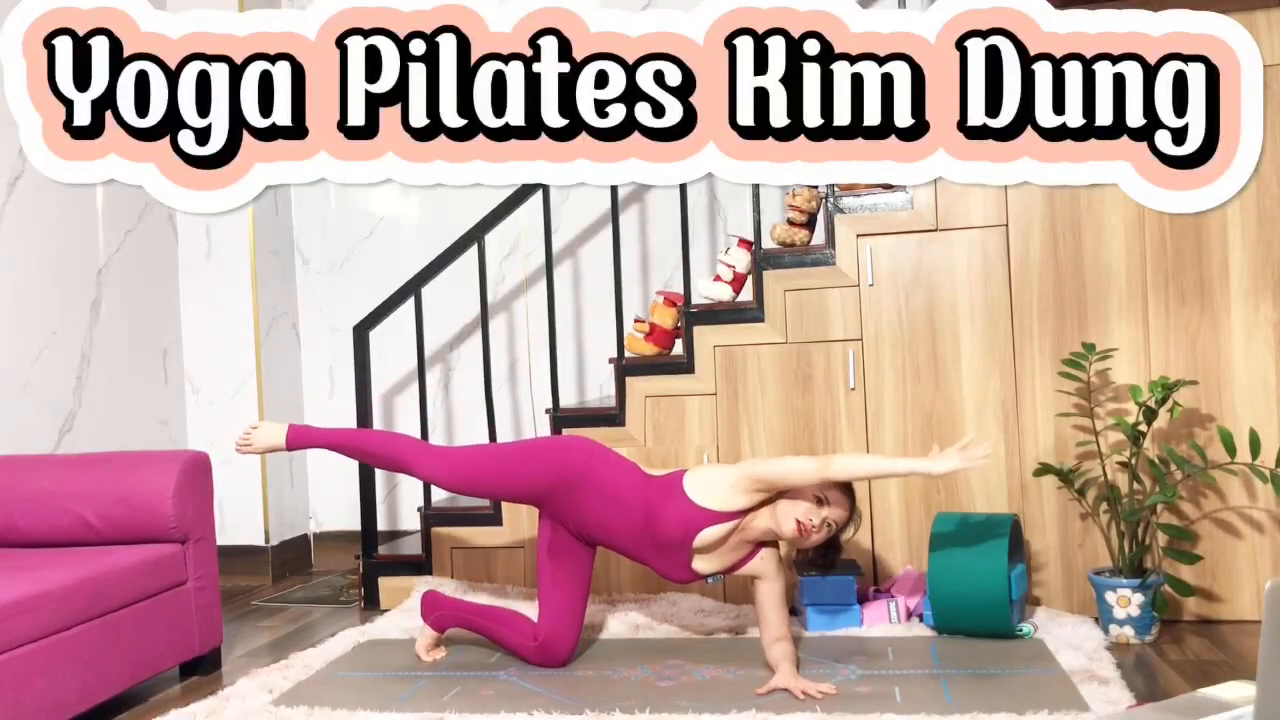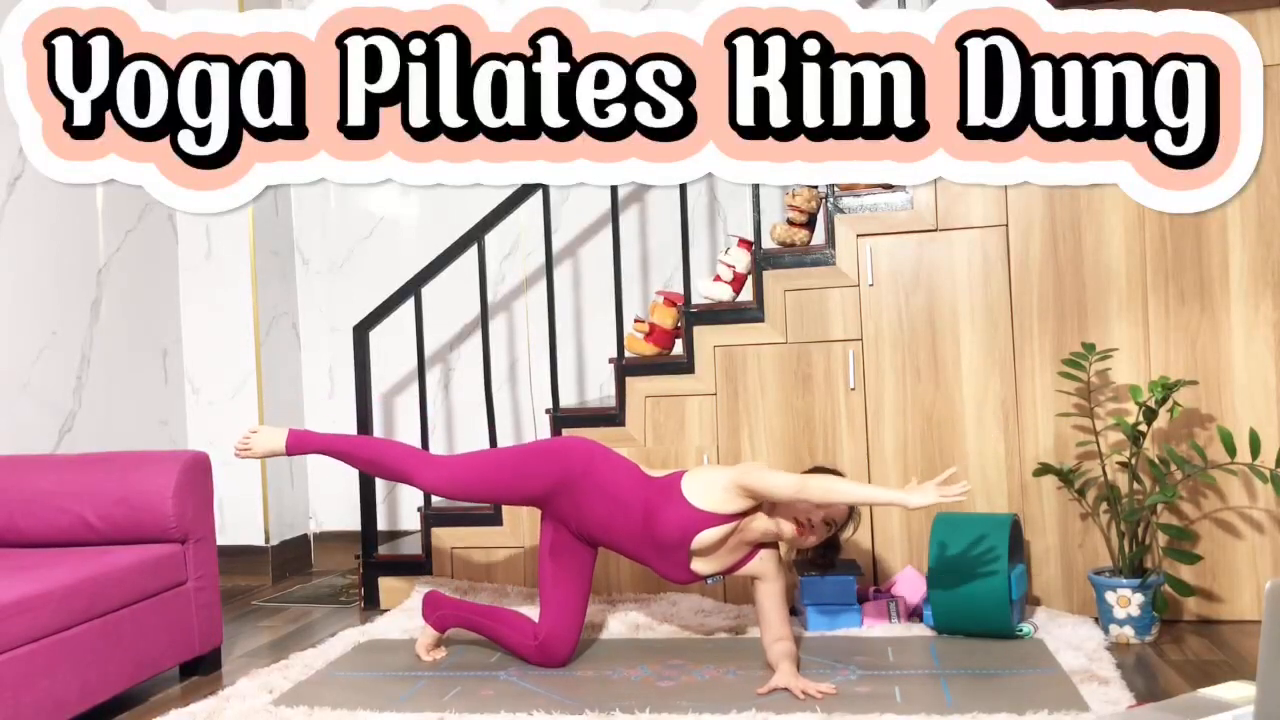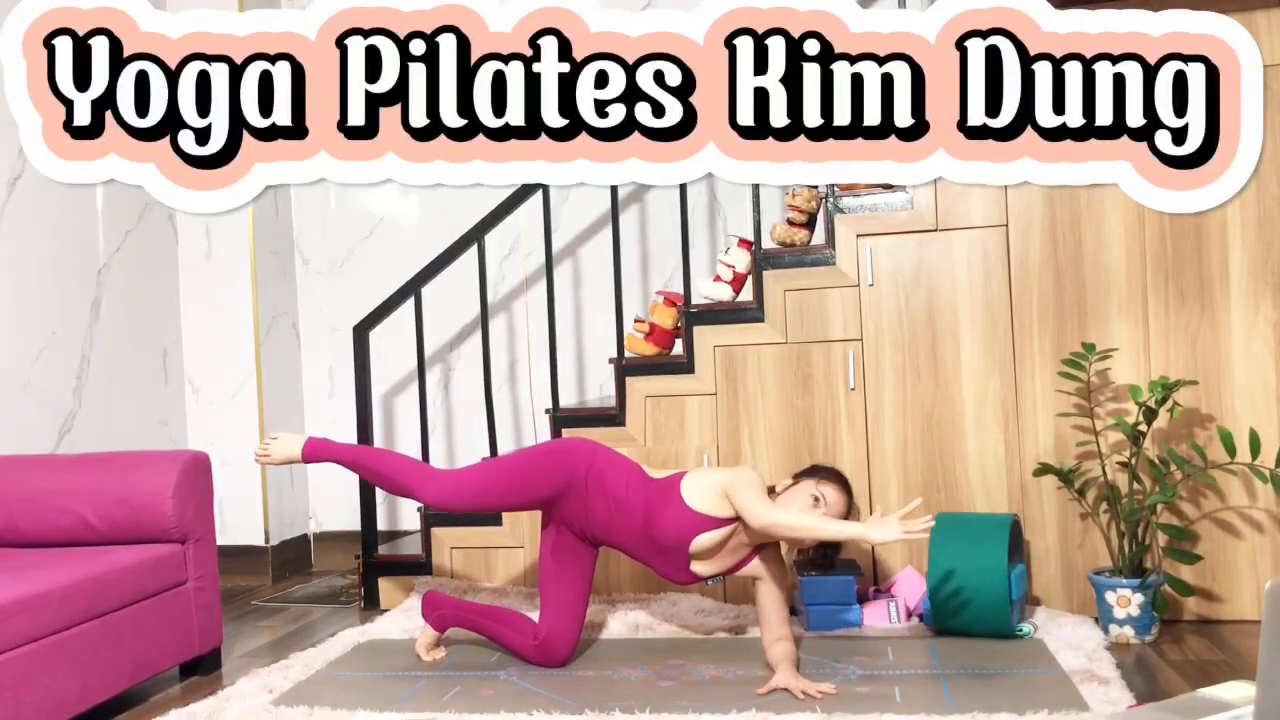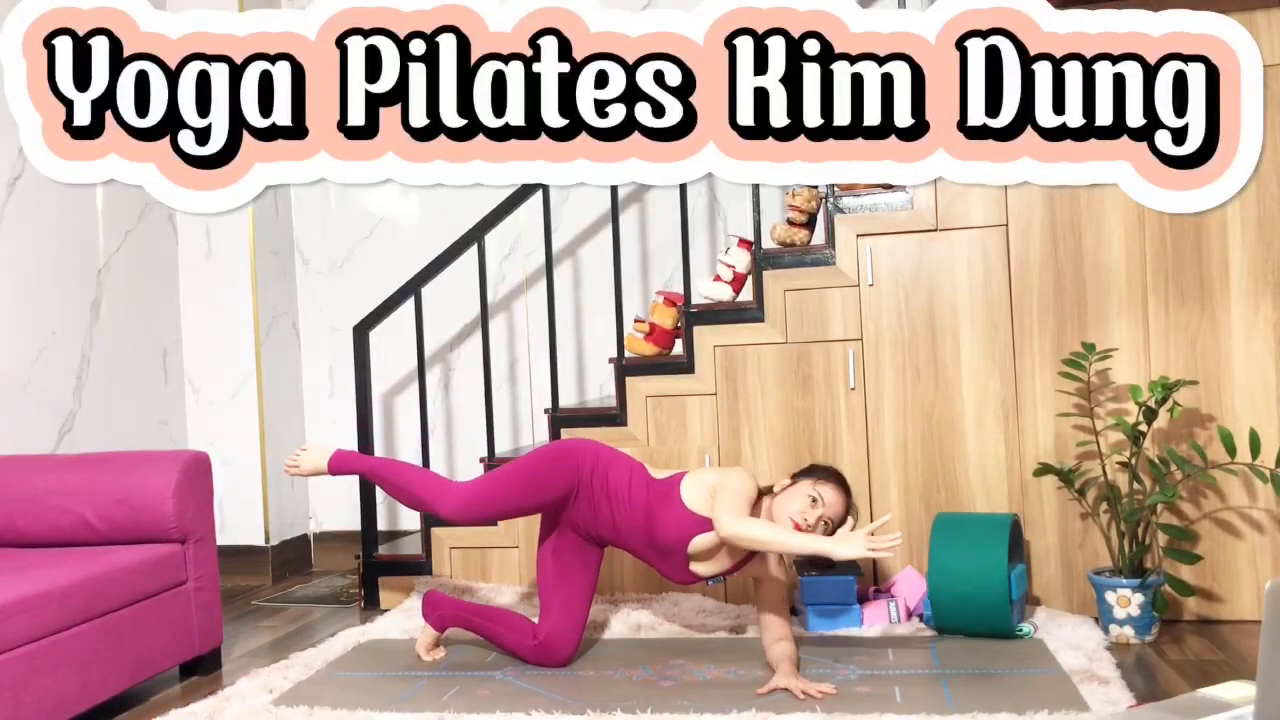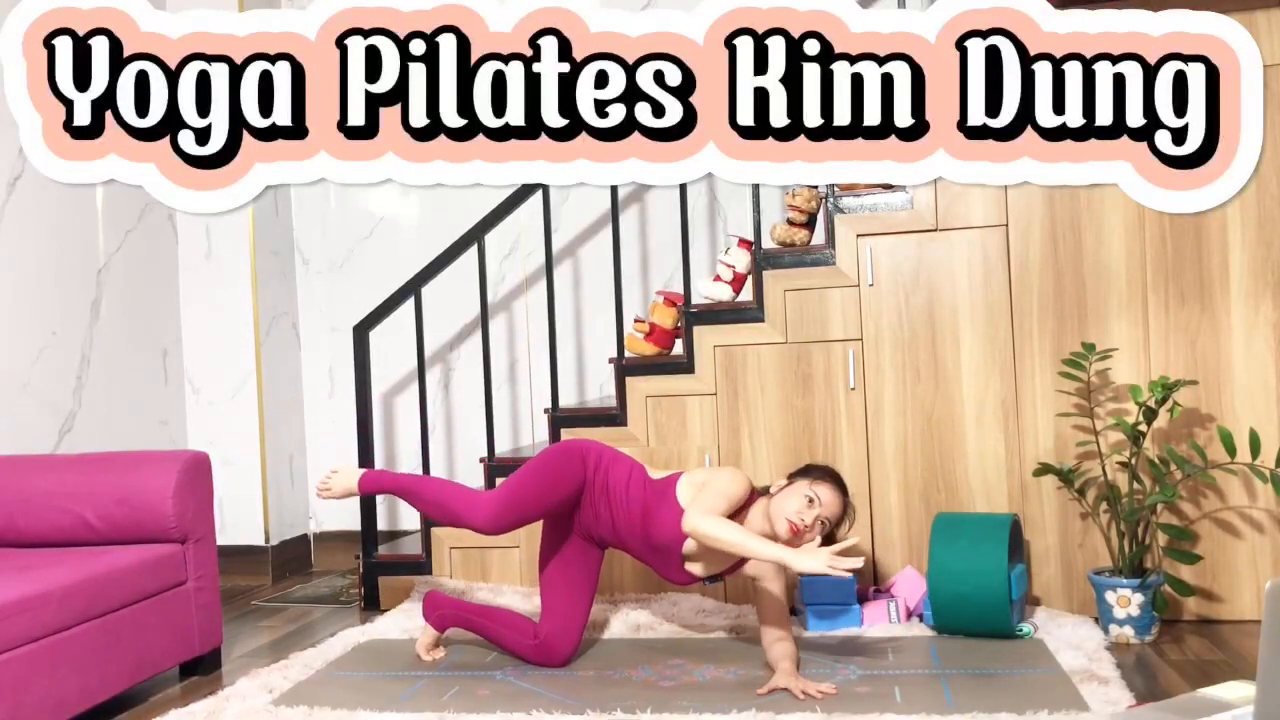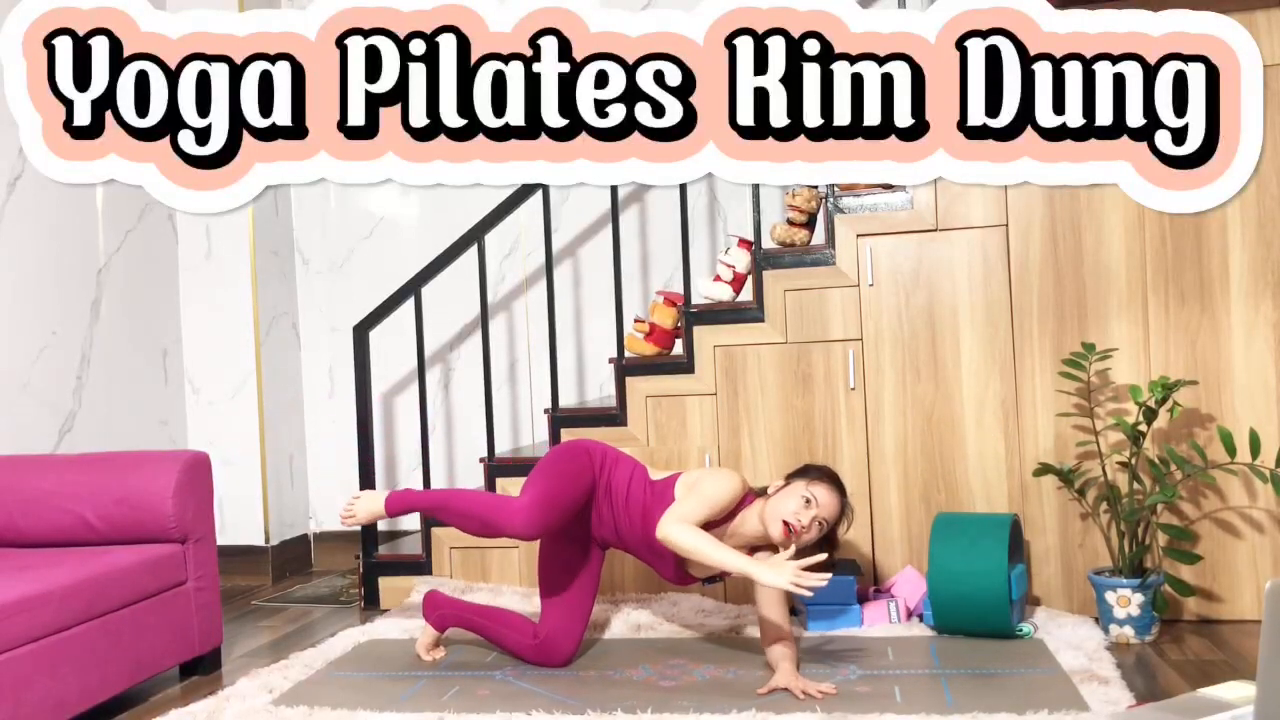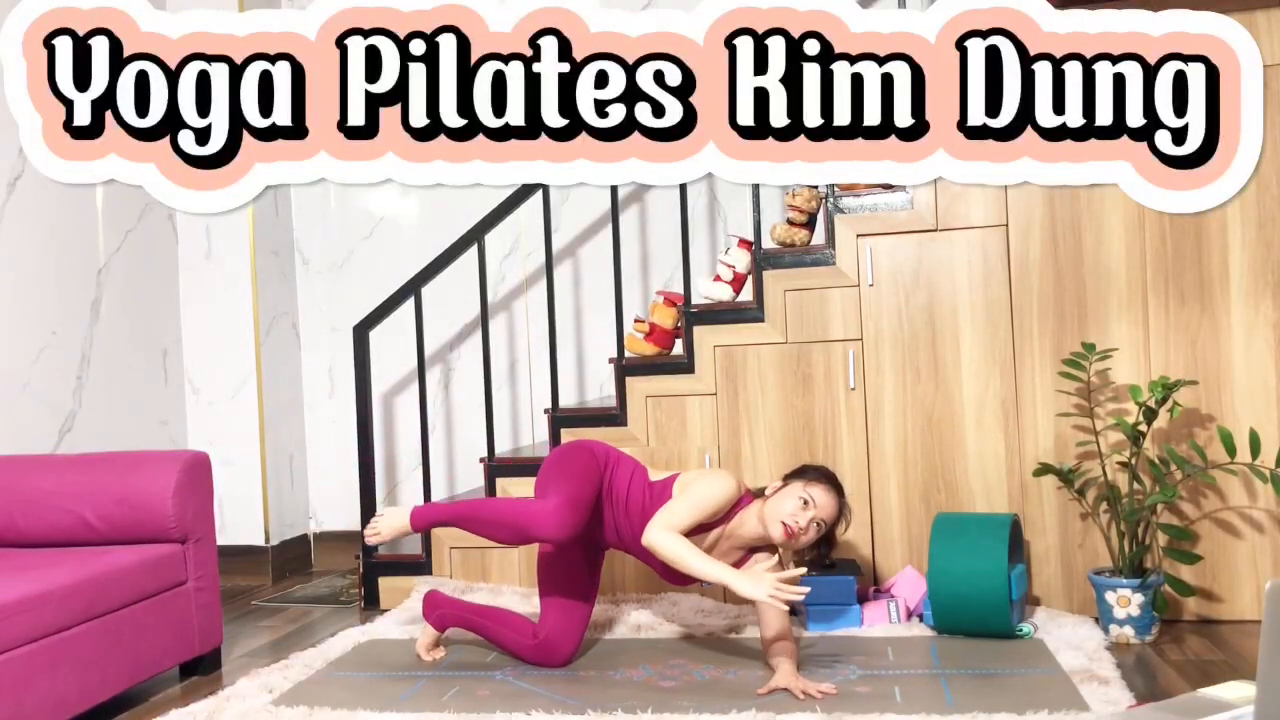
dt=0.3s
person 1, frame 1
left shoulder: (762, 562)
right shoulder: (745, 484)
left elbow: (776, 632)
right elbow: (827, 465)
left wrist: (786, 672)
right wrist: (924, 463)
left hip: (577, 528)
right hip: (571, 473)
left knee: (552, 648)
right knee: (437, 466)
left ankle: (443, 610)
right ankle: (298, 434)
person 1, frame 2
left shoulder: (763, 561)
right shoulder: (742, 483)
left elbow: (779, 633)
right elbow: (796, 483)
left wrist: (786, 670)
right wrist: (897, 495)
left hip: (579, 530)
right hip: (572, 475)
left knee: (551, 648)
right knee: (436, 475)
left ankle: (442, 609)
right ankle: (297, 439)
person 1, frame 3
left shoulder: (763, 563)
right shoulder: (740, 484)
left elbow: (778, 633)
right elbow: (764, 515)
left wrist: (786, 671)
right wrist: (868, 531)
left hip: (582, 530)
right hip: (576, 475)
left knee: (550, 649)
right knee: (440, 490)
left ankle: (442, 610)
right ankle: (315, 448)
person 1, frame 4
left shoulder: (767, 561)
right shoulder: (740, 482)
left elbow: (777, 630)
right elbow: (727, 522)
left wrist: (787, 670)
right wrist: (828, 548)
left hip: (585, 532)
right hip: (580, 476)
left knee: (553, 649)
right knee: (458, 504)
left ankle: (441, 610)
right ankle: (342, 461)
person 1, frame 5
left shoulder: (763, 565)
right shoulder: (735, 485)
left elbow: (777, 633)
right elbow: (697, 522)
left wrist: (787, 670)
right wrist: (793, 558)
left hip: (588, 534)
right hip: (582, 475)
left knee: (553, 651)
right knee: (486, 514)
left ankle: (443, 611)
right ankle: (369, 479)
person 1, frame 6
left shoulder: (765, 560)
right shoulder: (729, 487)
left elbow: (777, 634)
right elbow: (669, 528)
left wrist: (786, 668)
right wrist: (754, 570)
left hip: (591, 532)
right hip: (585, 471)
left knee: (552, 650)
right knee: (526, 520)
left ankle: (442, 610)
right ankle: (395, 501)
person 1, frame 7
left shoulder: (763, 562)
right shoulder: (724, 489)
left elbow: (777, 632)
right elbow: (655, 534)
left wrist: (786, 668)
right wrist: (735, 580)
left hip: (593, 534)
right hip: (586, 469)
left knee: (552, 651)
right knee: (555, 525)
left ankle: (442, 610)
right ankle: (419, 515)
